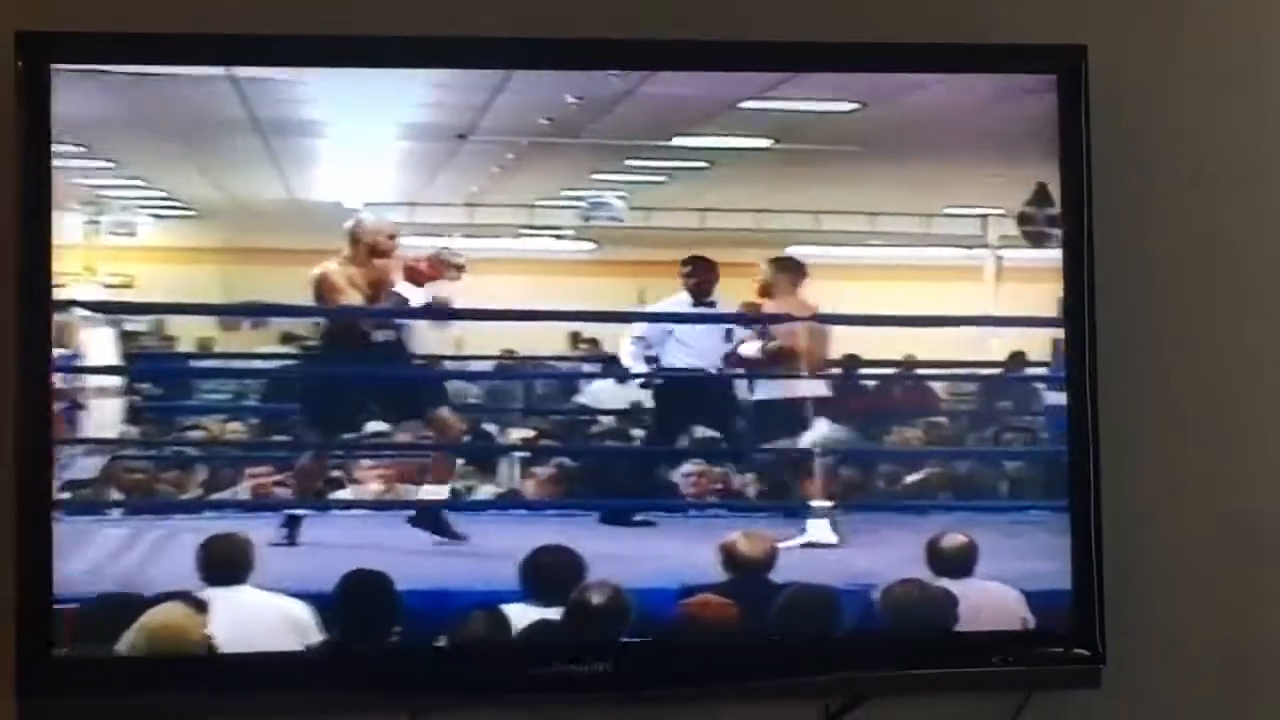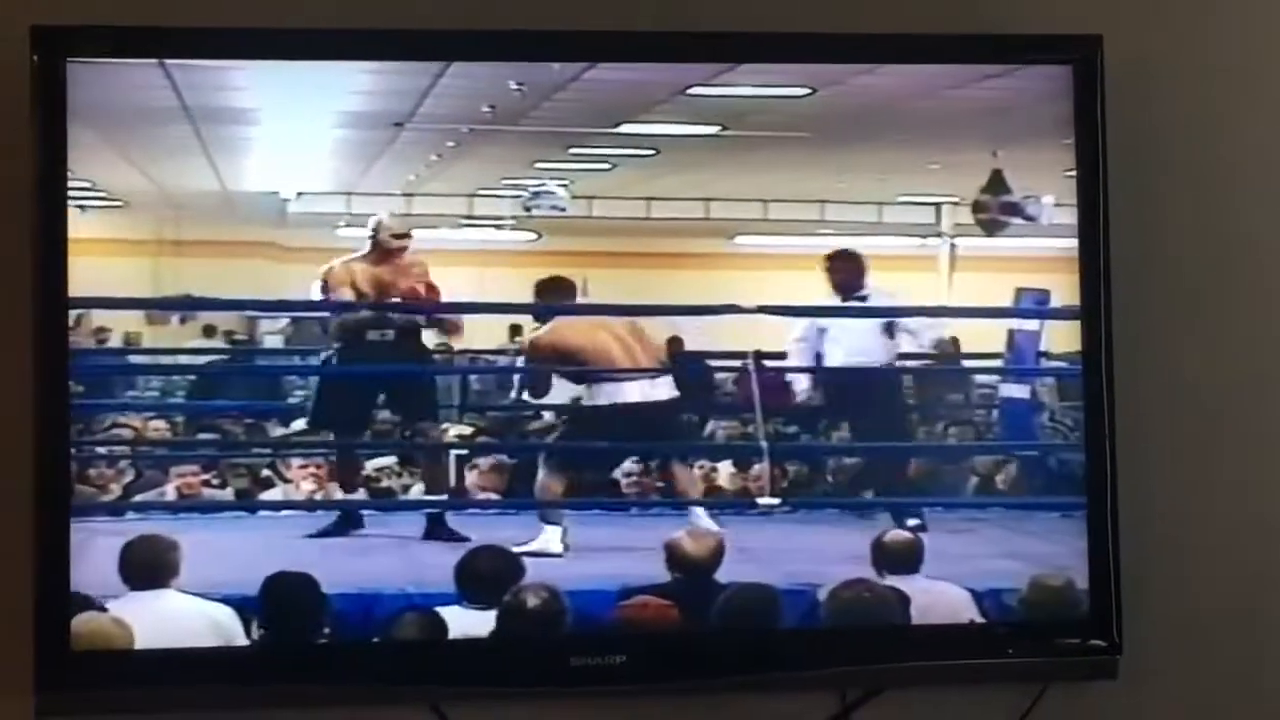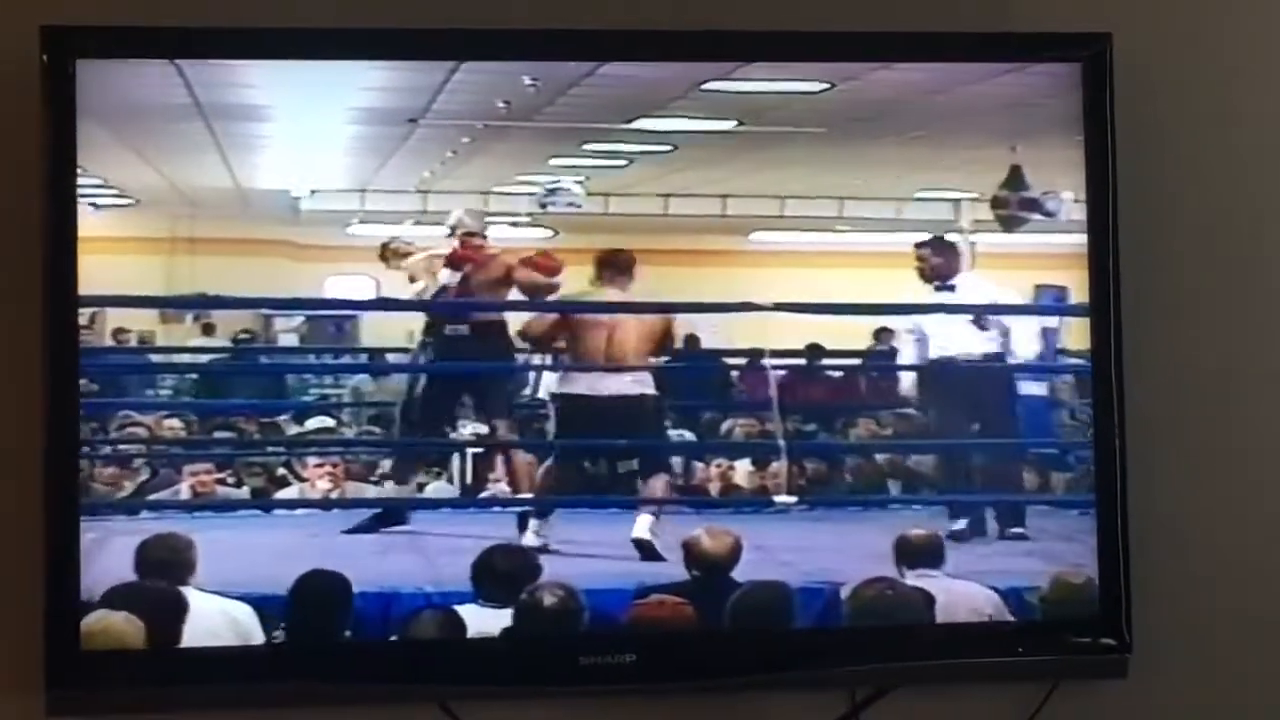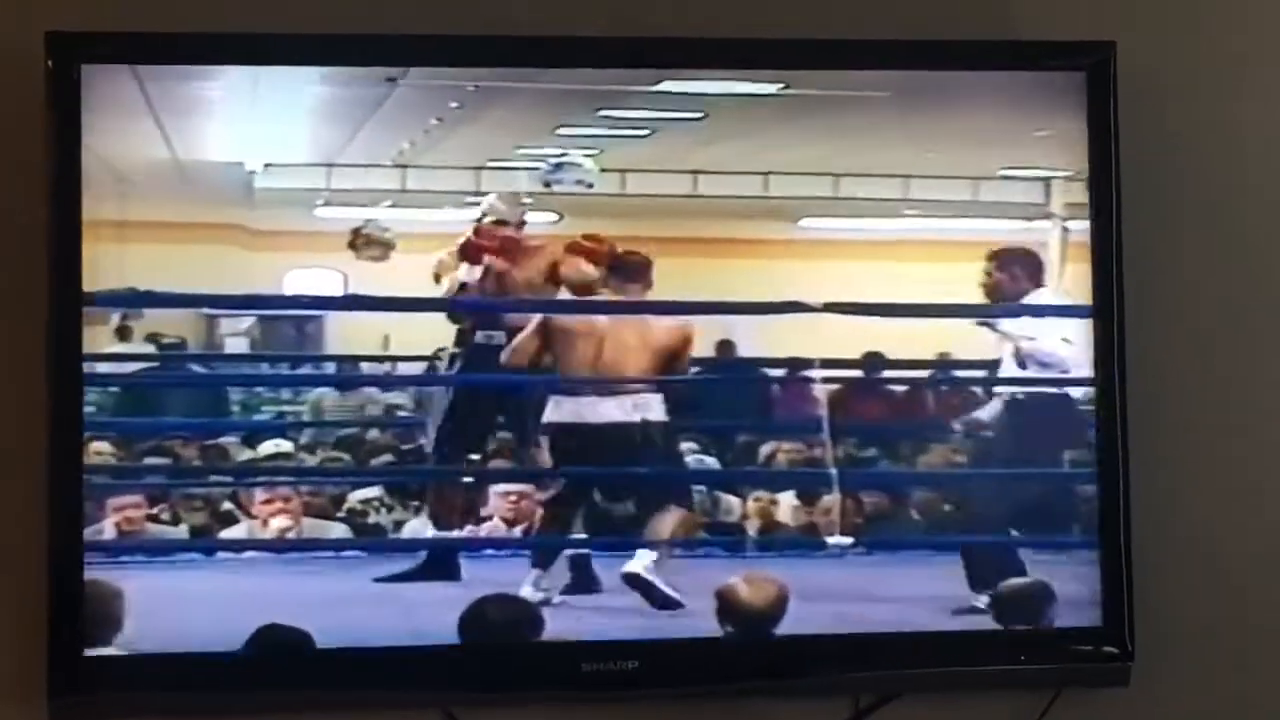
dt=0.7s
person 1, frame 1
left shoulder: (389, 267)
right shoulder: (331, 274)
right elbow: (364, 320)
right wrist: (402, 289)
left hip: (389, 356)
right hip: (345, 360)
left knee: (450, 426)
right knee: (325, 444)
left ankle: (431, 510)
right ankle: (293, 518)
person 1, frame 2
left shoulder: (416, 269)
right shoulder: (341, 272)
left elbow: (427, 312)
right elbow: (342, 323)
left wrist: (443, 322)
right wrist: (391, 307)
left hip: (406, 355)
right hip: (357, 358)
right knee: (346, 439)
left ankle: (436, 520)
right ankle: (350, 514)
person 1, frame 3
left shoulder: (503, 262)
left elbow: (540, 291)
right elbow: (432, 307)
left wrist: (549, 277)
right wrist: (451, 270)
left hip: (489, 350)
right hip: (443, 350)
left knee: (504, 431)
right knee: (414, 427)
right ankle: (394, 508)
person 1, frame 4
left shoulder: (548, 255)
right shoulder: (454, 260)
left elbow: (591, 289)
right elbow: (455, 312)
left wrist: (602, 265)
right wrist: (469, 266)
right hip: (475, 360)
right knee: (446, 456)
person 2, frame 1
left shoulder: (777, 308)
right shoulder: (807, 311)
left elbow: (789, 345)
left wrist: (754, 348)
left hip: (783, 394)
right hip: (813, 392)
person 2, frame 2
left shoulder: (542, 339)
right shoulder: (621, 319)
left elbow: (537, 390)
right elbow: (658, 357)
left wrist: (531, 360)
left hip: (614, 399)
right hip: (663, 395)
left knee: (554, 464)
right knee: (671, 459)
left ankle: (551, 538)
right ankle: (700, 517)
person 2, frame 3
left shoulder: (573, 302)
right shoulder: (658, 312)
left elbow: (530, 332)
right elbow: (665, 350)
left wrist: (551, 346)
left hip: (580, 393)
right hip: (634, 394)
left knee: (562, 463)
right knee: (656, 470)
left ankle: (532, 532)
right ankle: (645, 528)
person 2, frame 4
left shoulder: (559, 313)
right shoulder: (674, 326)
left elbow: (512, 362)
right elbow: (675, 378)
left wrist: (551, 363)
left hip: (569, 418)
right hip: (635, 418)
left knee: (566, 498)
right knee: (673, 501)
left ankle: (535, 582)
right ankle: (644, 562)
person 3, frame 1
right shoulder: (667, 310)
left elbow: (735, 351)
right elbow: (633, 341)
right wrist: (640, 370)
left hip: (715, 385)
right hip: (677, 384)
left knee: (743, 442)
right knee: (658, 445)
person 3, frame 2
left shoulder: (888, 303)
left elbow: (919, 327)
right elbow: (801, 347)
left wrist: (935, 340)
right wrist: (802, 384)
left hip: (886, 380)
right hip: (846, 383)
left knee: (898, 441)
right knee: (875, 446)
right ankle: (905, 511)
person 3, frame 3
left shoulder: (990, 291)
left elbow: (1023, 326)
right elbow: (911, 339)
left wrist: (1024, 354)
right wrist: (907, 375)
left hip: (991, 373)
right hip: (945, 377)
left knee: (1002, 447)
right knee: (952, 443)
left ankle: (1012, 522)
right ankle: (965, 516)
person 3, frame 4
left shoulder: (1051, 312)
right shoulder: (1022, 319)
left elbow: (1066, 358)
left wrist: (1009, 332)
right wrist: (985, 414)
left hip: (1043, 418)
right hip: (1016, 414)
left knee: (983, 503)
left ankle: (992, 590)
